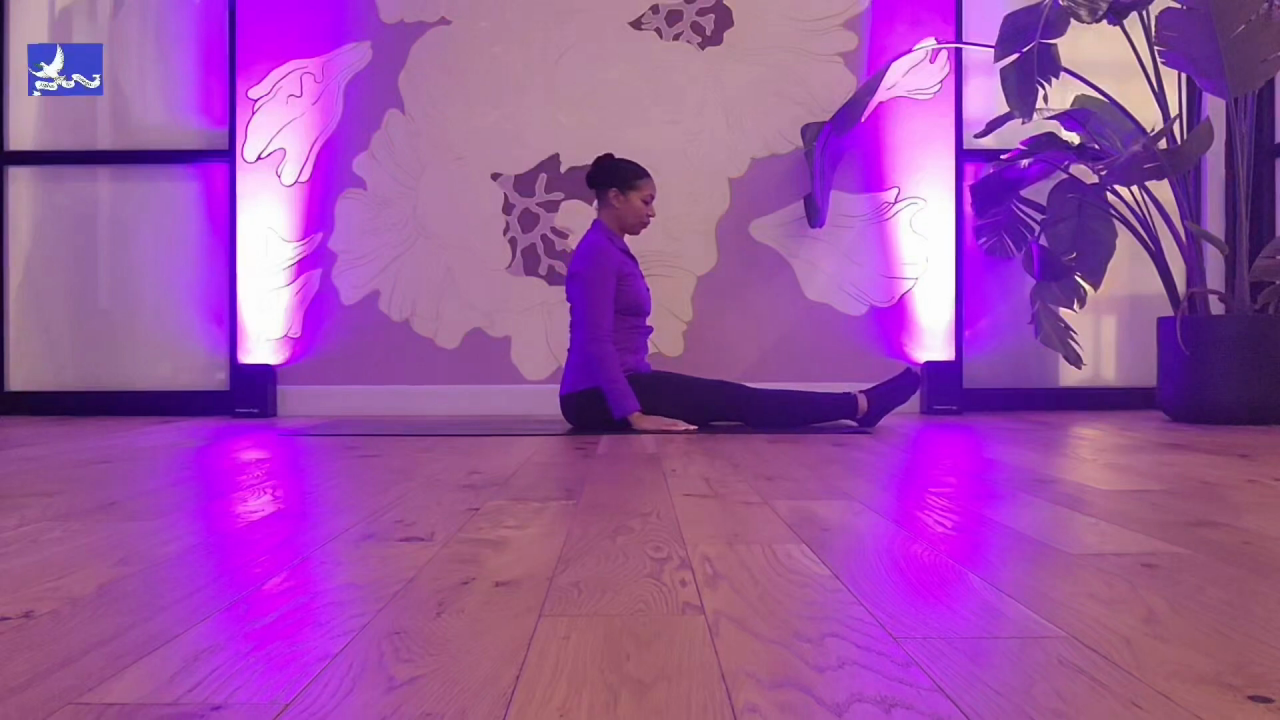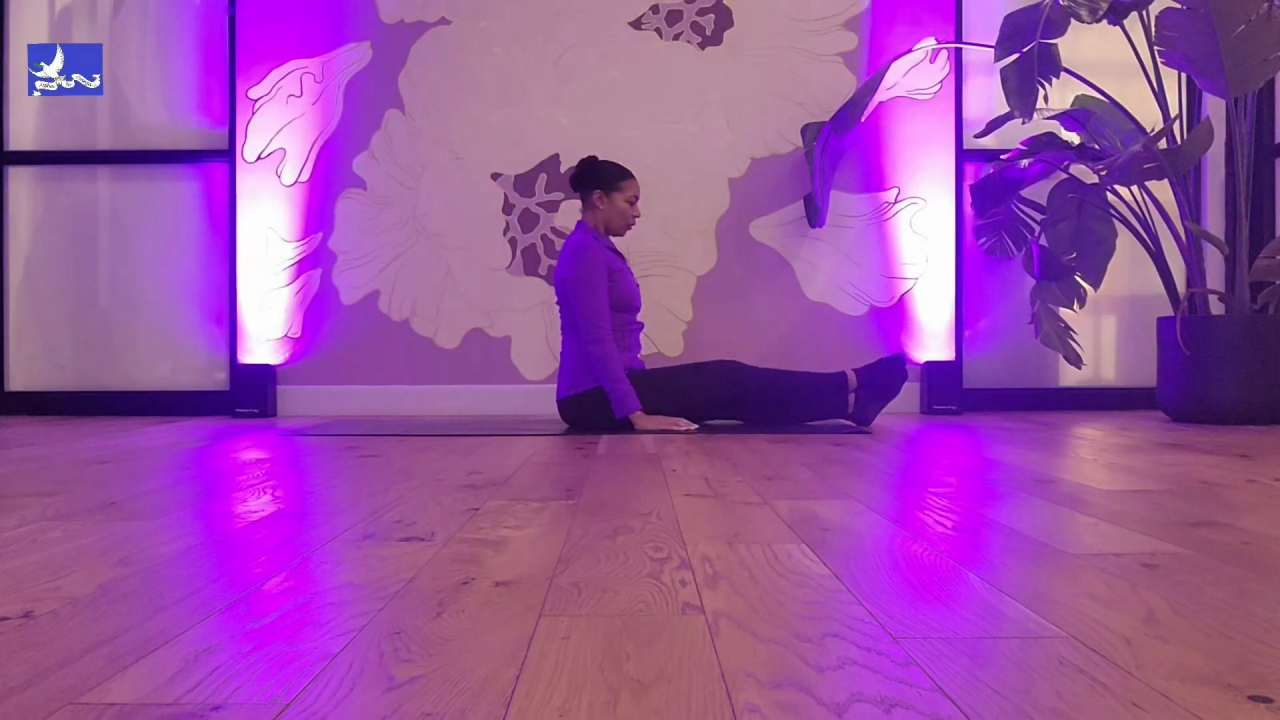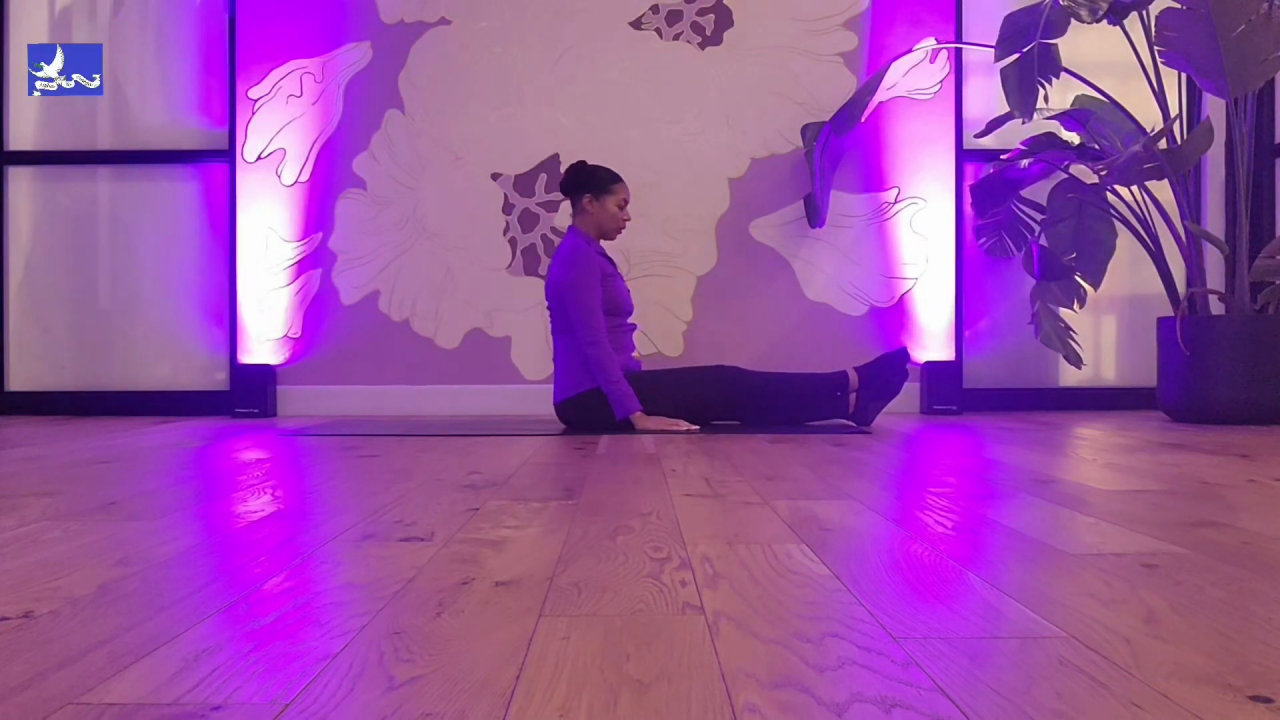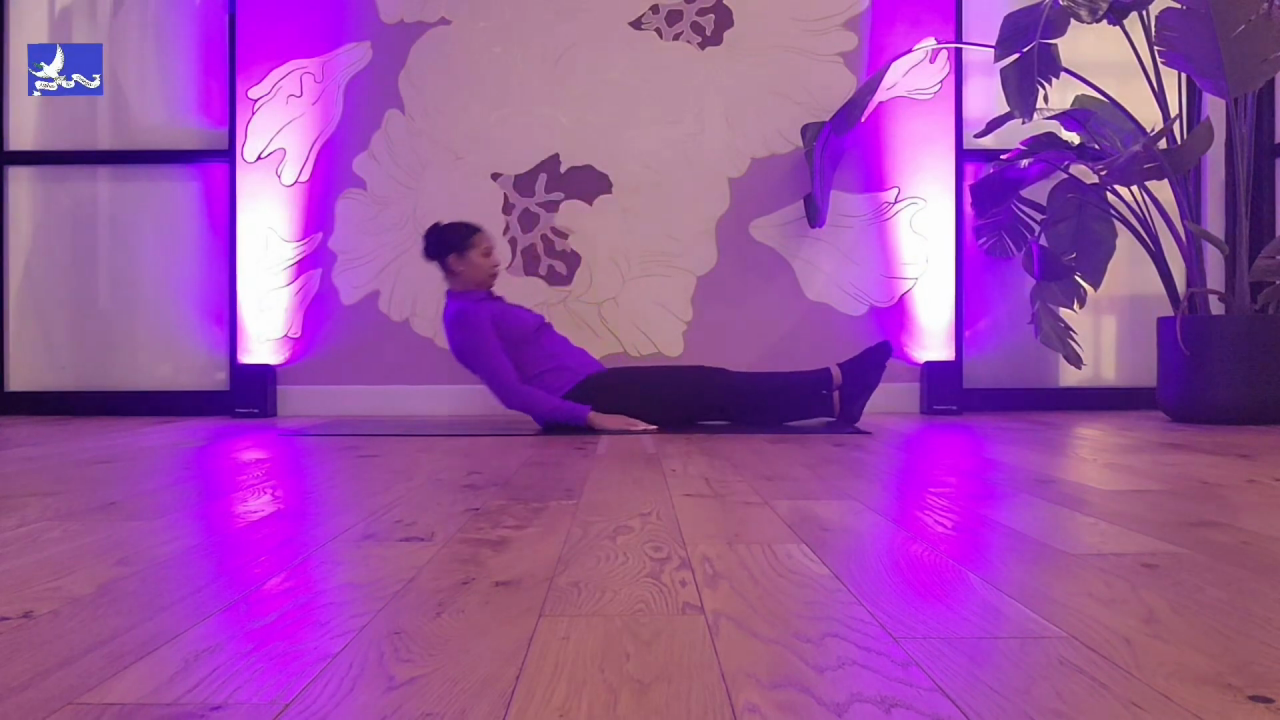
dt=1s
person 1, frame 1
left shoulder: (612, 250)
right shoulder: (598, 252)
right elbow: (596, 342)
left wrist: (641, 400)
right wrist: (634, 415)
left hip: (611, 394)
right hip: (597, 400)
left knee: (730, 398)
right knee: (732, 400)
left ankle: (855, 407)
right ankle: (858, 406)
person 1, frame 2
left shoulder: (598, 250)
right shoulder: (585, 252)
right elbow: (597, 340)
left wrist: (644, 400)
right wrist: (636, 414)
left hip: (605, 395)
right hip: (595, 399)
left knee: (731, 395)
right knee: (728, 378)
left ankle: (850, 404)
right ankle: (851, 383)
person 1, frame 3
left shoulder: (587, 254)
right shoulder: (577, 256)
right elbow: (593, 342)
left wrist: (637, 400)
right wrist: (635, 414)
left hip: (603, 394)
right hip: (592, 401)
left knee: (724, 388)
right knee: (725, 385)
left ankle: (849, 397)
right ankle: (849, 385)
person 1, frame 4
left shoulder: (482, 306)
right shoulder: (465, 316)
right elbow: (511, 391)
left wrist: (595, 406)
right wrist: (592, 417)
left hip: (586, 388)
right hip: (576, 400)
left knee: (703, 386)
right knee: (706, 389)
left ankle: (831, 388)
right ankle: (832, 391)
